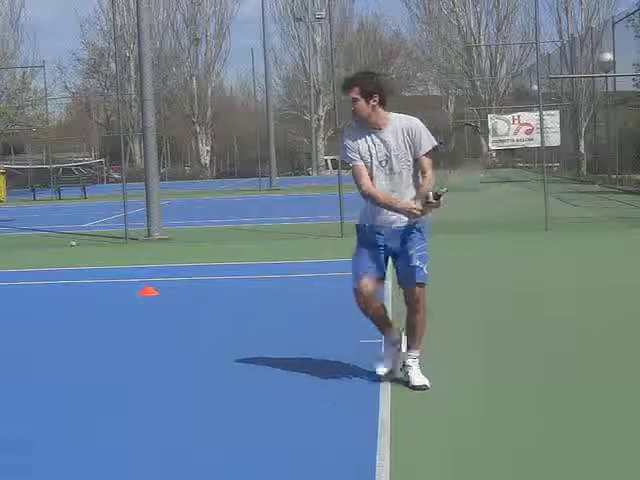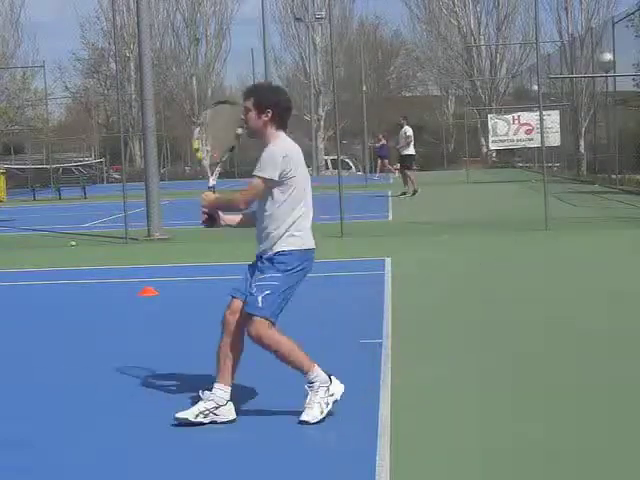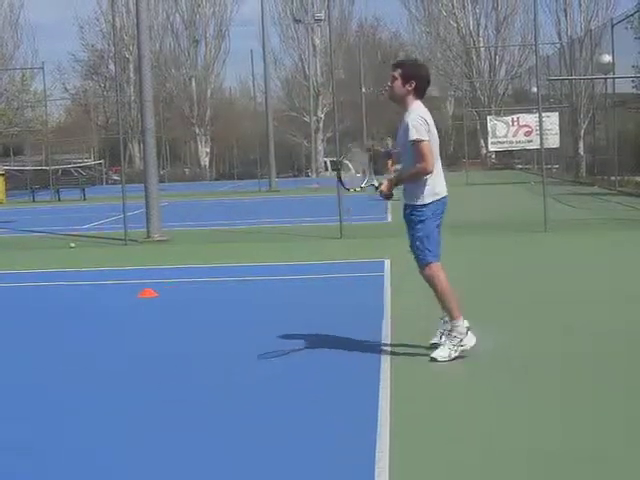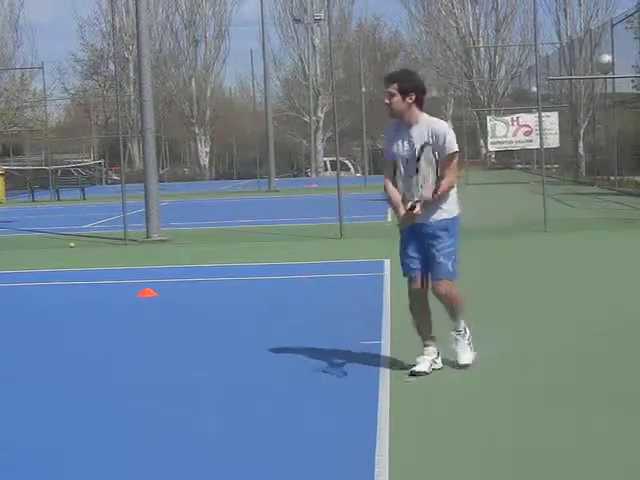
dt=1s
person 1, frame 1
left shoulder: (411, 126)
right shoulder: (351, 137)
left elbow: (427, 172)
right elbow: (365, 188)
left wrist: (425, 196)
right wrist: (401, 206)
left hip: (409, 227)
right hip: (372, 227)
left knee: (416, 293)
right knee: (364, 293)
left ankle: (411, 362)
right ankle: (391, 340)
person 1, frame 2
left shoulder: (280, 150)
right shoulder: (275, 151)
left elbow: (244, 199)
left wrist: (214, 201)
right wrist: (225, 217)
left hip: (290, 253)
right hip: (272, 253)
left knee: (258, 328)
right knee: (232, 318)
left ankle: (321, 383)
right ankle: (220, 399)
person 1, frame 3
left shoulder: (414, 117)
right shoulder: (414, 115)
left elbow: (427, 165)
left wrist: (393, 182)
right wrist: (395, 181)
left hip: (425, 203)
right hip: (420, 202)
left knee: (430, 269)
right knee: (428, 267)
left ankle: (459, 332)
right ankle: (452, 321)
person 1, frame 4
left shoulder: (439, 130)
right shoulder: (391, 132)
left elbow: (450, 179)
right elbow: (389, 179)
left wrist: (422, 205)
right wrist: (400, 209)
left hip: (441, 220)
right hip: (411, 223)
left knee: (442, 287)
right knee: (415, 288)
left ankle: (461, 330)
right ankle: (430, 352)
